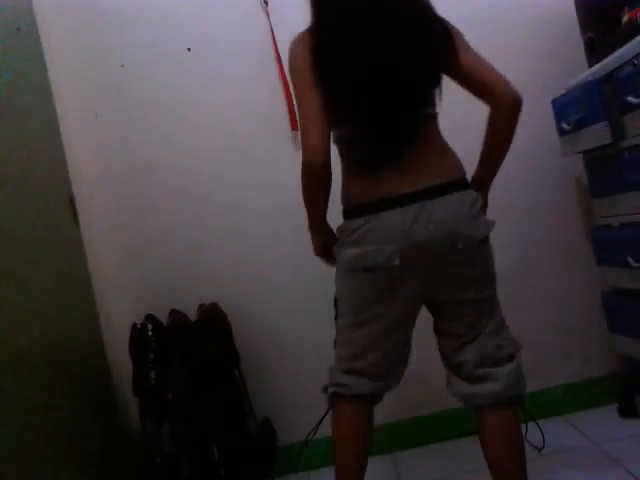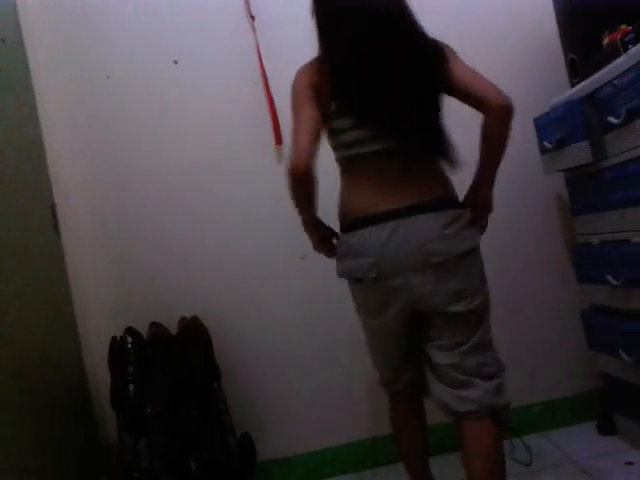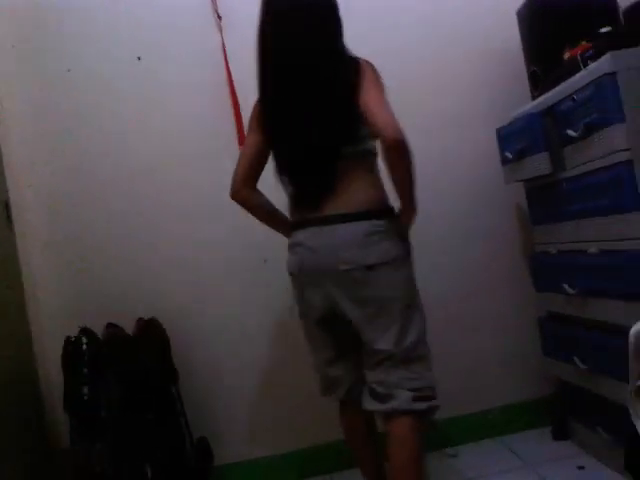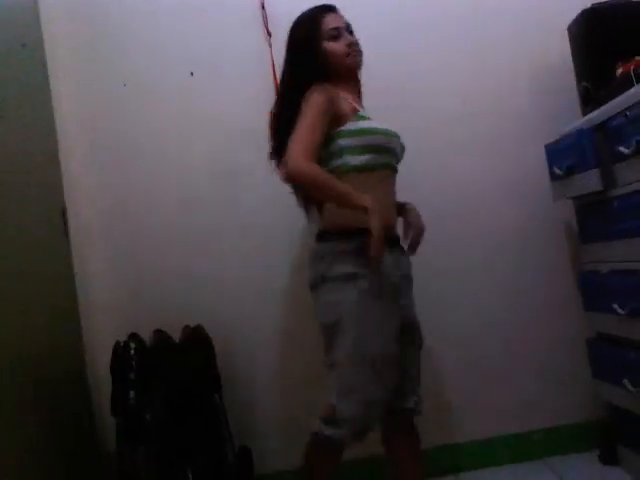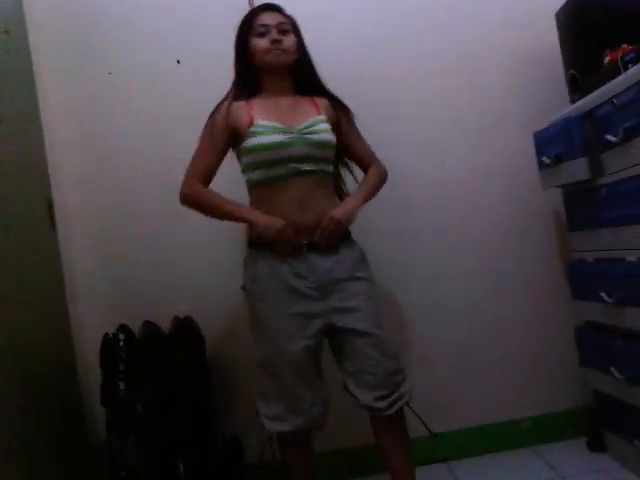
dt=0.4s
person 1, frame 1
left shoulder: (311, 46)
left elbow: (315, 158)
right elbow: (508, 101)
left wrist: (317, 227)
right wrist: (478, 187)
left hip: (374, 230)
right hip: (453, 213)
left knee: (355, 381)
right knee: (488, 369)
person 1, frame 2
left shoulder: (315, 75)
right shoulder: (424, 50)
left elbow: (301, 165)
right elbow: (498, 106)
left wrist: (313, 225)
right wrist: (482, 192)
left hip: (368, 245)
right hip: (441, 229)
left knee: (401, 385)
right knee: (473, 387)
person 1, frame 3
left shoulder: (269, 99)
right shoulder: (355, 72)
left elbow: (240, 188)
right elbow: (392, 137)
right wrist: (407, 207)
left hip: (307, 250)
right hip: (365, 240)
left knee: (346, 385)
right knee: (402, 384)
person 1, frame 4
left shoulder: (348, 104)
right shoulder: (321, 95)
right elbow: (295, 166)
left wrist: (403, 207)
right wrist: (368, 207)
left hip: (377, 256)
right hip: (349, 261)
left knee: (399, 396)
right knee: (357, 402)
person 1, frame 5
left shoulder: (327, 106)
right shoulder: (234, 112)
left elbow: (375, 167)
right elbow: (191, 189)
left wrist: (351, 205)
right wrist: (255, 218)
left hip: (341, 260)
right hip: (276, 267)
left knee: (380, 379)
right knee: (291, 397)
